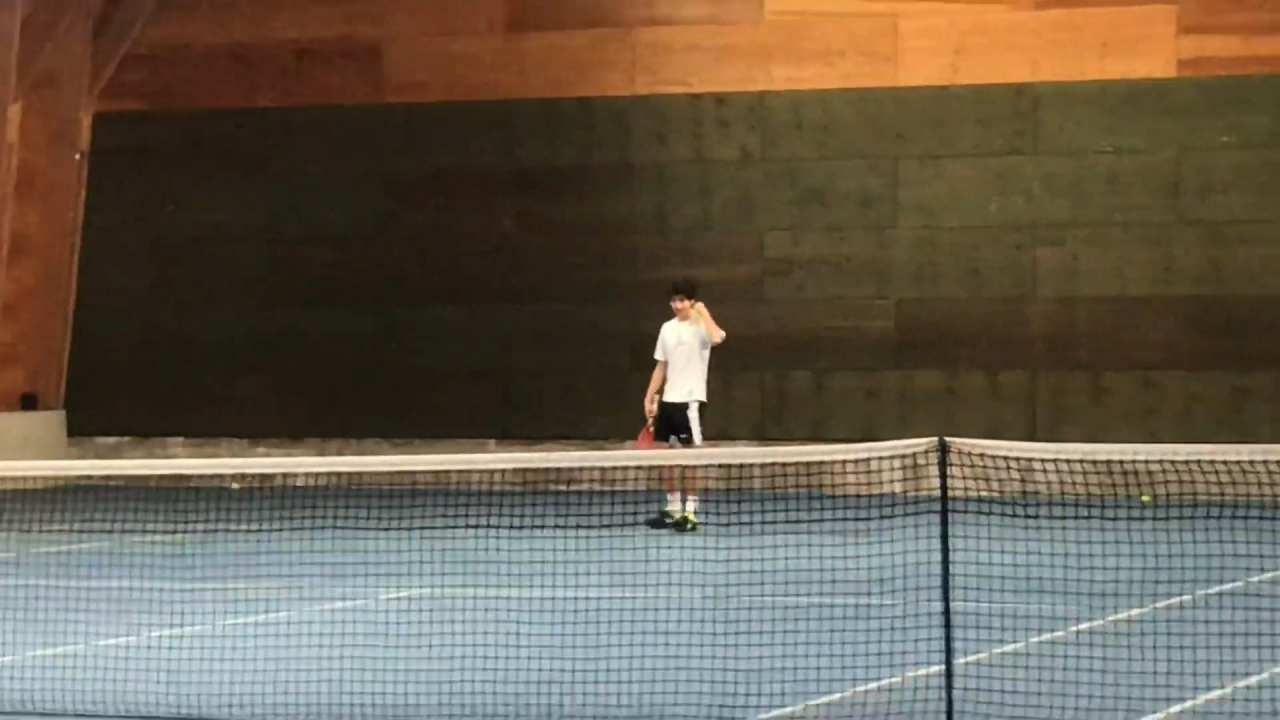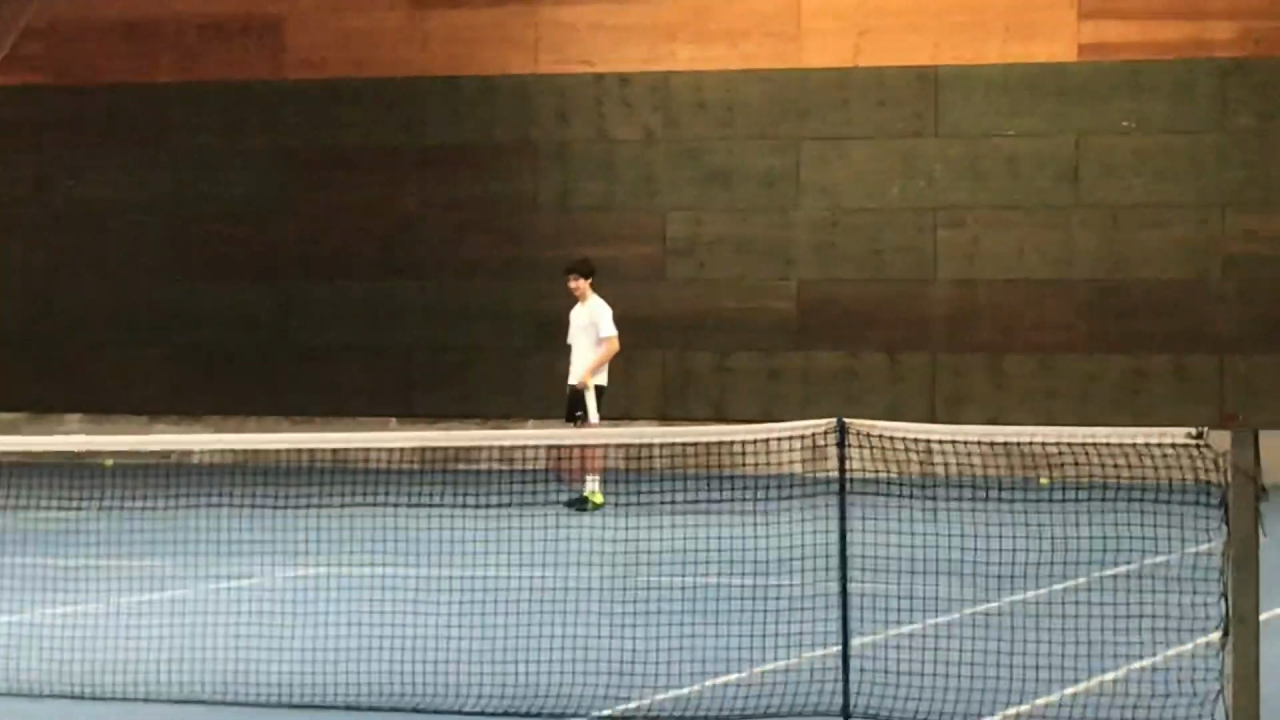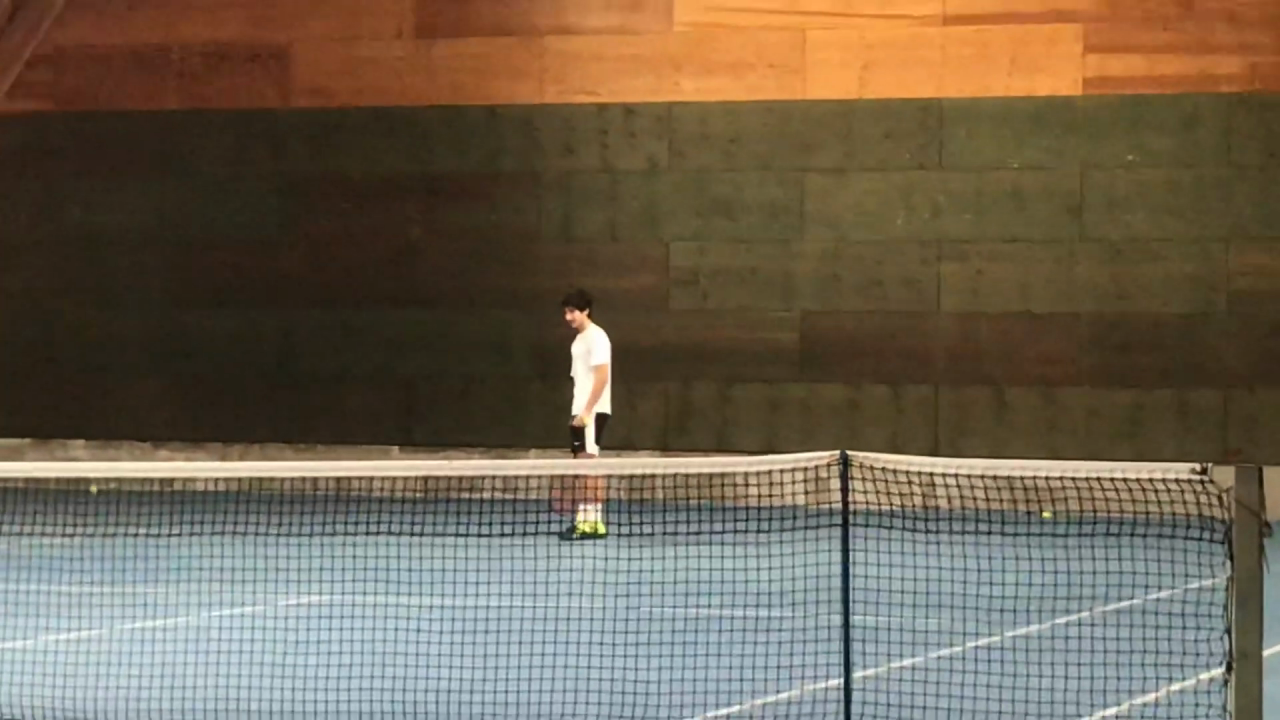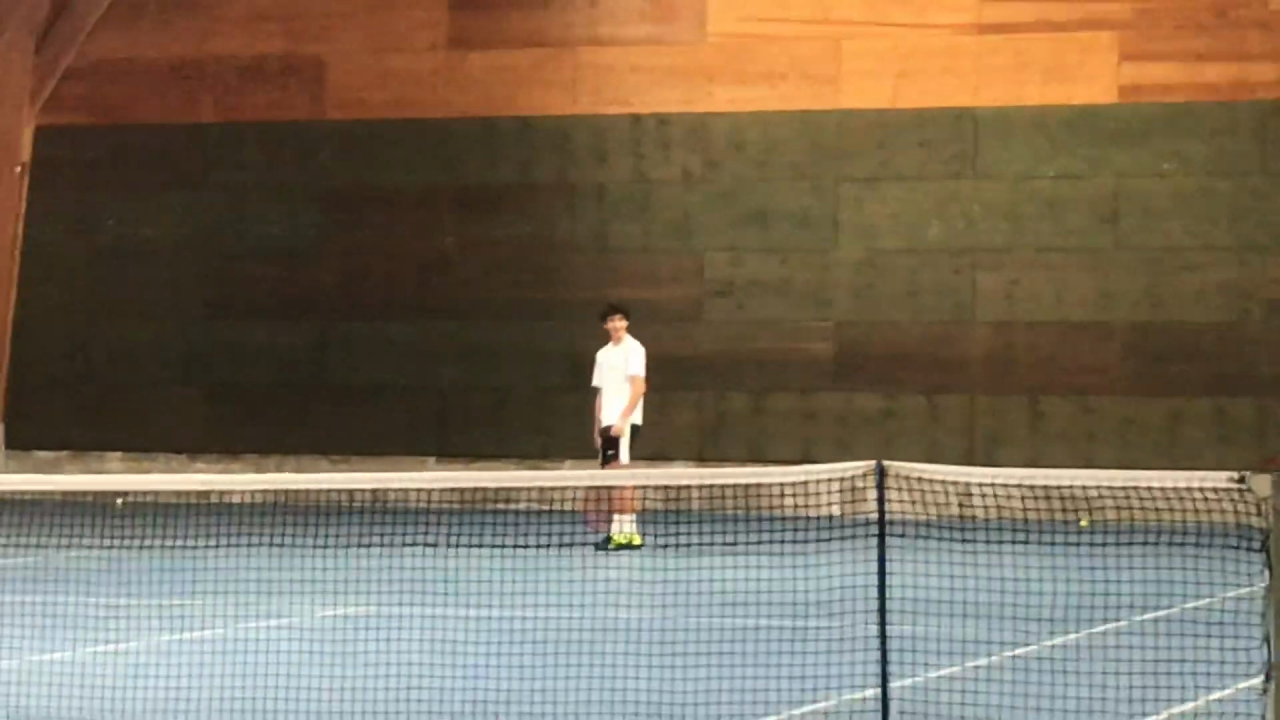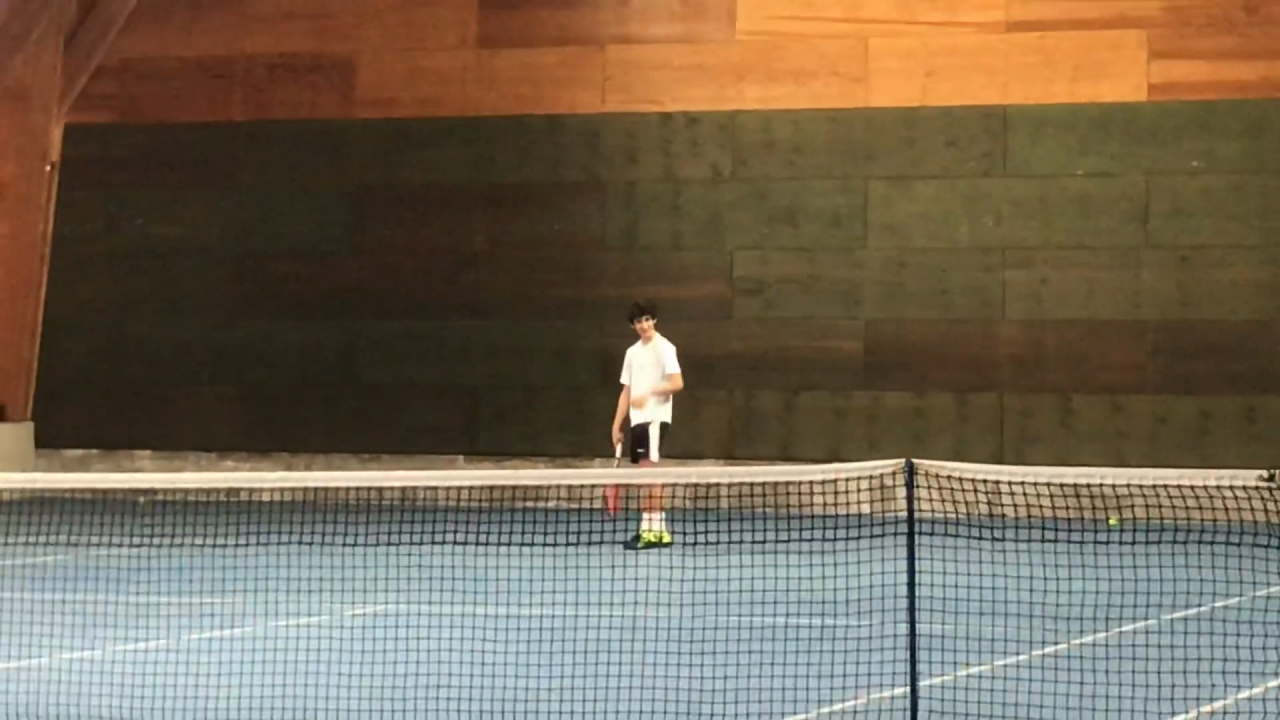
dt=0.5s
person 1, frame 1
left shoulder: (701, 325)
right shoulder: (666, 329)
left elbow: (717, 339)
left wrist: (704, 312)
right wrist: (649, 397)
left hip: (690, 400)
right hip: (668, 399)
left ankle: (690, 512)
right ankle: (672, 510)
person 1, frame 2
left shoulder: (599, 308)
right shoulder: (575, 311)
left elbow: (613, 346)
left wrist: (589, 372)
left hip: (591, 382)
right hip: (577, 381)
left ankle: (594, 492)
right ankle: (589, 490)
person 1, frame 3
left shoulder: (597, 337)
right shoulder: (577, 341)
left elbow: (602, 376)
left wrist: (586, 410)
right wrist: (577, 412)
left hip: (593, 411)
right hip: (581, 411)
left knee: (586, 463)
left ankle: (584, 521)
right ankle: (595, 521)
person 1, frame 4
left shoulder: (633, 348)
right shoulder: (602, 353)
left elbow: (639, 387)
left wrist: (622, 419)
right wrist: (597, 427)
left hip: (625, 422)
right hip: (608, 422)
left ankle: (620, 532)
right ankle: (629, 532)
person 1, frame 5
left shoulder: (663, 347)
right shoulder: (632, 352)
left elbow: (677, 383)
right elbow: (626, 391)
left wrist: (648, 394)
right wrist: (616, 425)
left hip: (655, 419)
right hip: (637, 420)
left knee: (648, 471)
left ankle: (649, 530)
right ankle: (658, 530)
